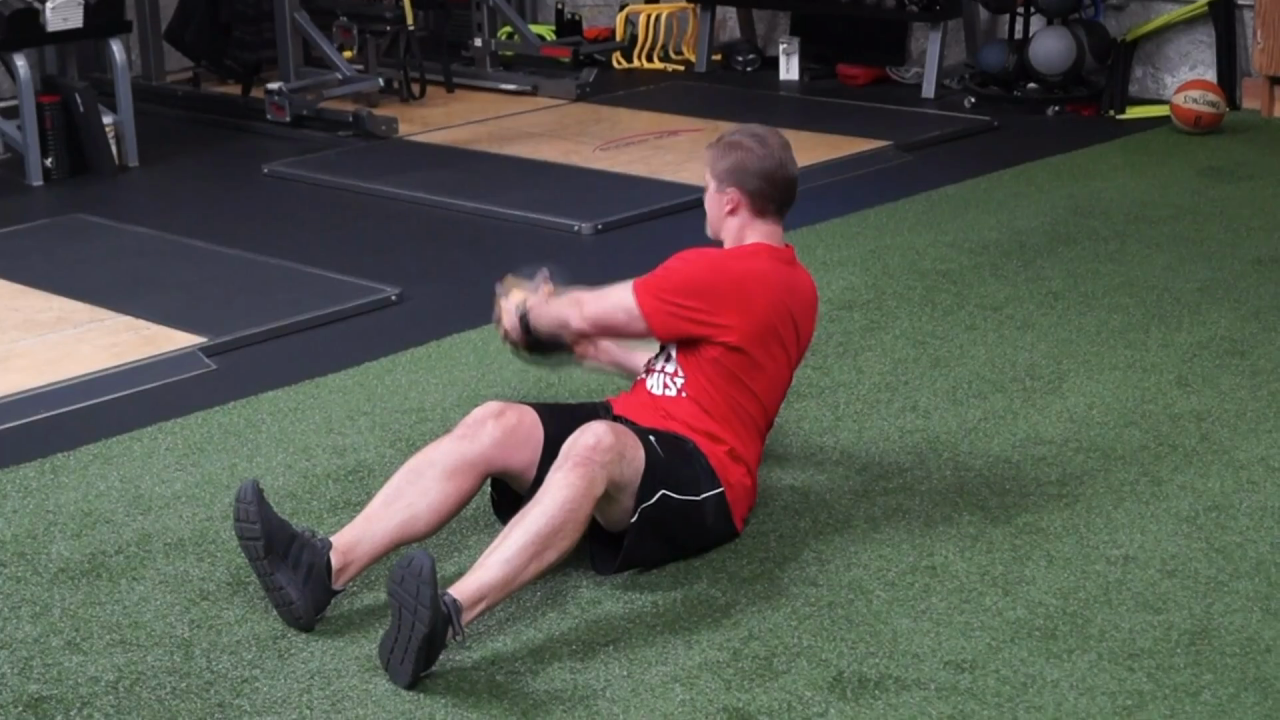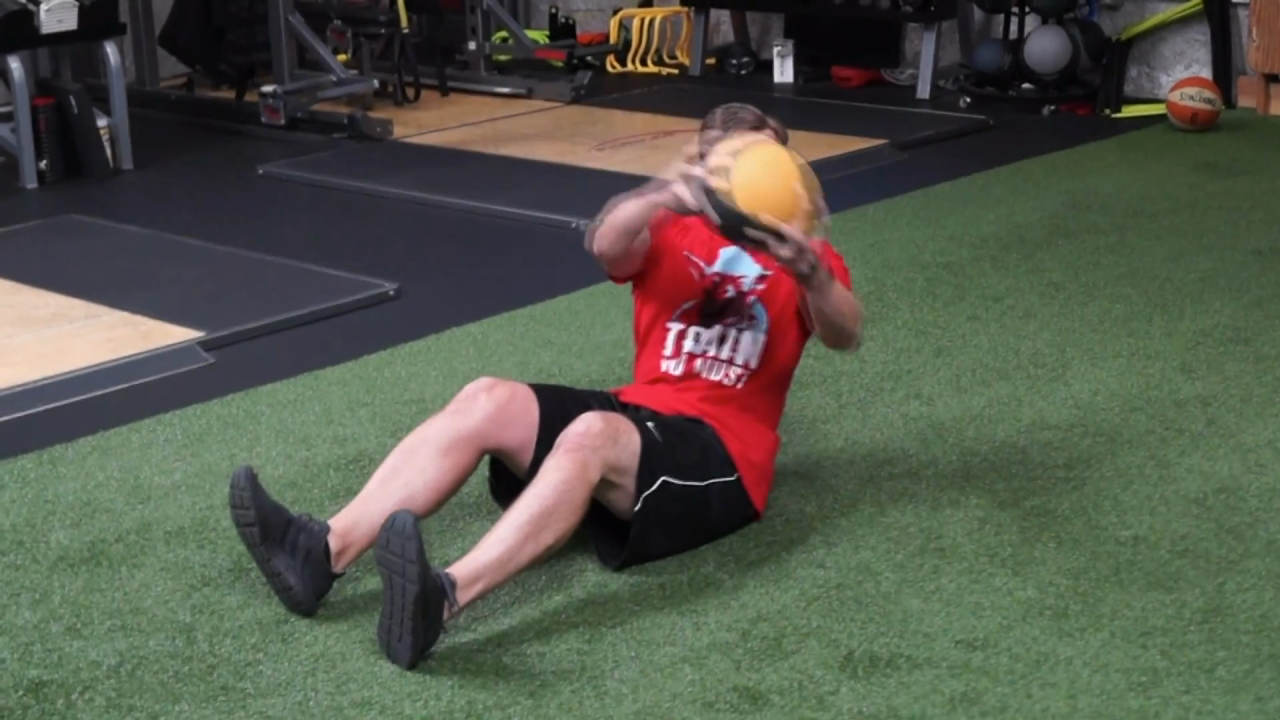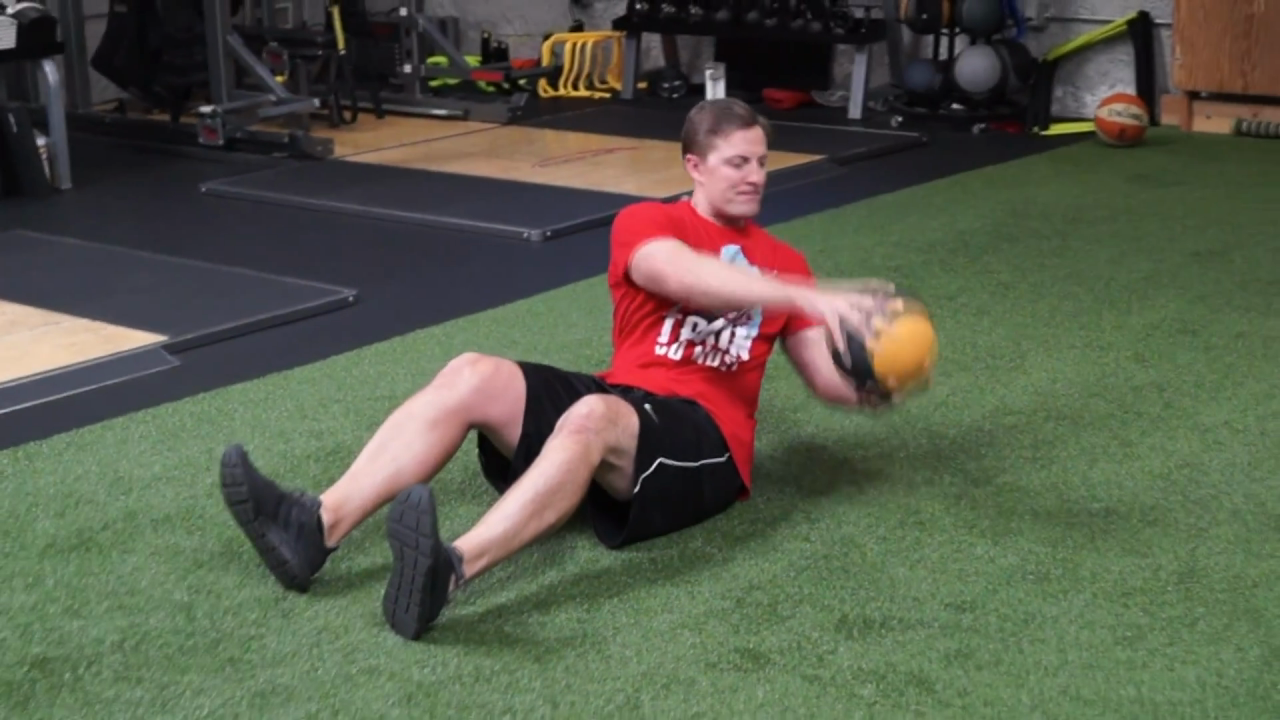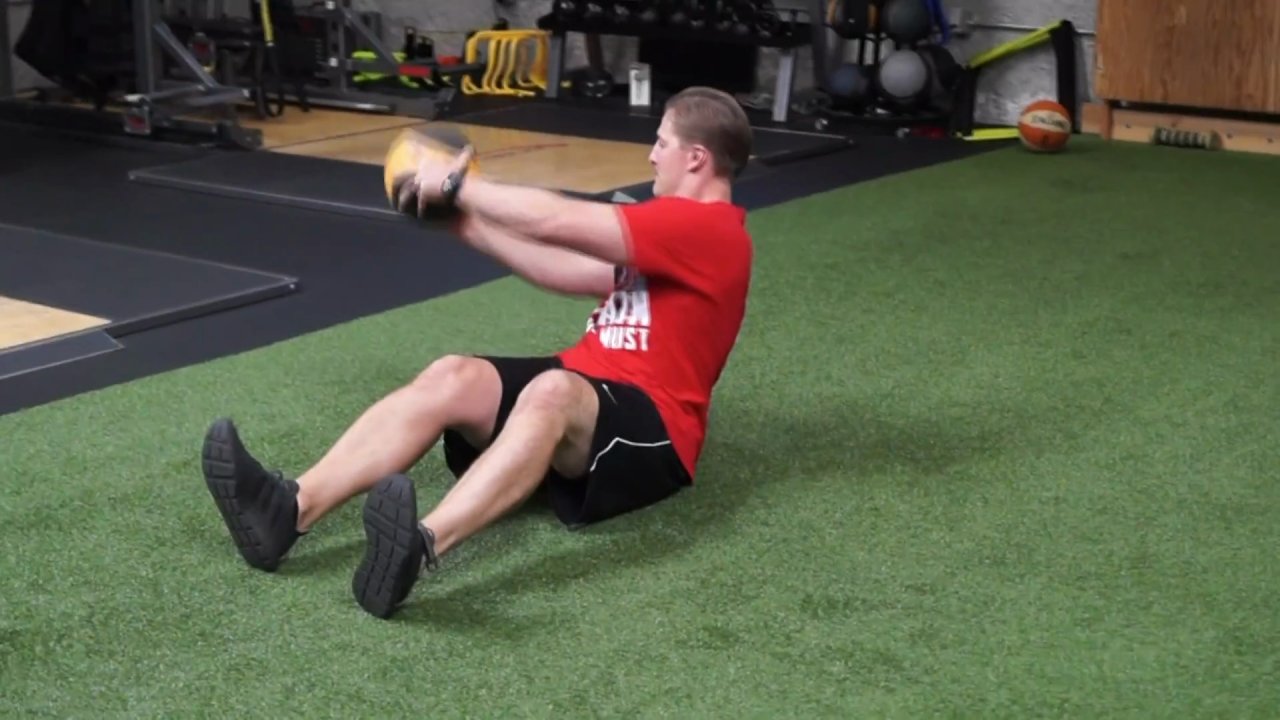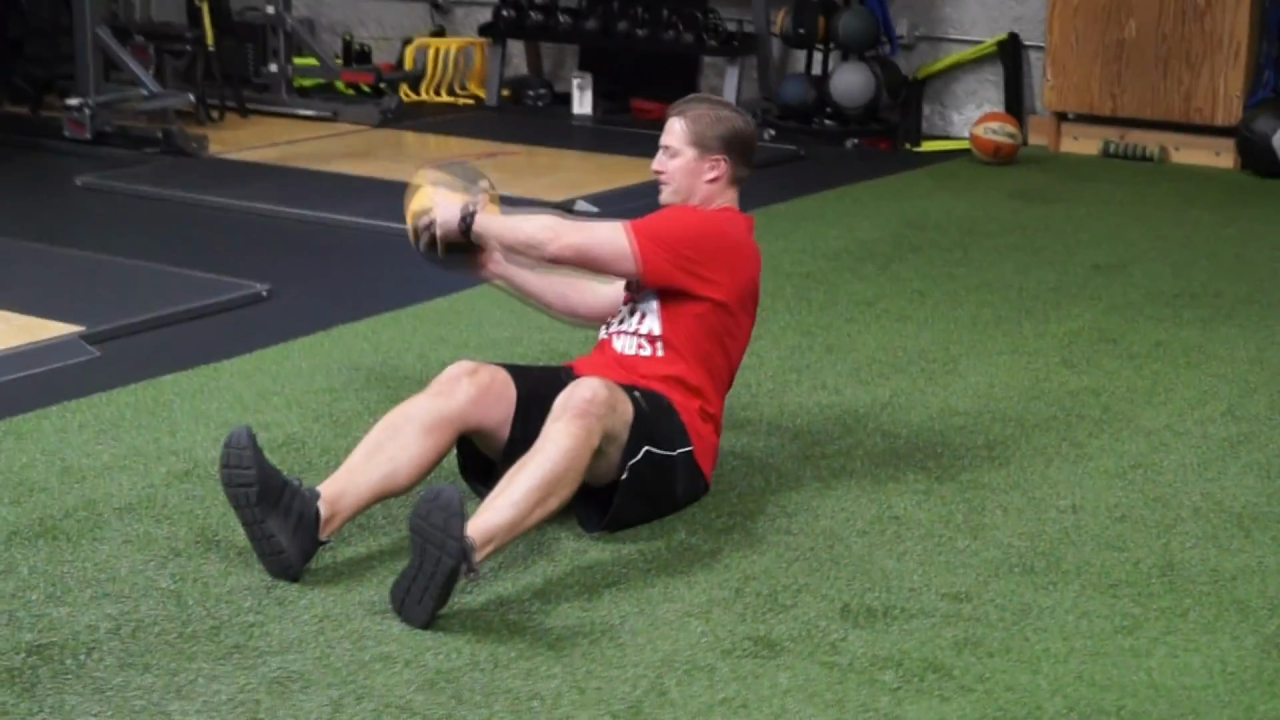
dt=1s
person 1, frame 1
left shoulder: (720, 271)
right shoulder: (794, 286)
left elbow: (583, 316)
left wrist: (527, 314)
right wrist: (605, 350)
left hip: (700, 478)
left knee: (595, 444)
right knee: (494, 424)
left ankle: (449, 614)
right ankle: (327, 565)
person 1, frame 2
left shoulder: (810, 255)
right shoulder: (667, 236)
left elbow: (843, 334)
right elbow: (607, 245)
left wrist: (808, 268)
right wrist: (665, 198)
left hip: (723, 455)
right hip: (639, 414)
left knee: (591, 435)
right knee: (488, 400)
left ankle: (442, 598)
right ankle: (326, 549)
person 1, frame 3
left shoulder: (783, 263)
right shoulder: (646, 223)
left elbow: (824, 377)
right elbow: (684, 278)
left wrist: (864, 380)
right wrist: (811, 298)
left hip: (704, 437)
right hip: (620, 397)
left knee: (592, 417)
right knee: (472, 376)
left ankle: (450, 572)
right ankle: (319, 526)
person 1, frame 4
left shoulder: (710, 229)
right shoulder: (667, 229)
left elbow: (556, 221)
right elbow: (567, 272)
left wrist: (456, 184)
right wrist: (471, 226)
left hip: (650, 426)
left knee: (553, 391)
right knee: (451, 377)
left ankle: (421, 548)
right ankle: (293, 508)
person 1, frame 5
left shoulder: (714, 235)
right shoulder: (697, 235)
left elbow: (566, 242)
right elbow: (614, 308)
left wrist: (468, 222)
right wrist: (498, 262)
left hip: (666, 432)
left knee: (588, 397)
right knee: (466, 381)
left ankle: (462, 553)
right ankle: (314, 515)
